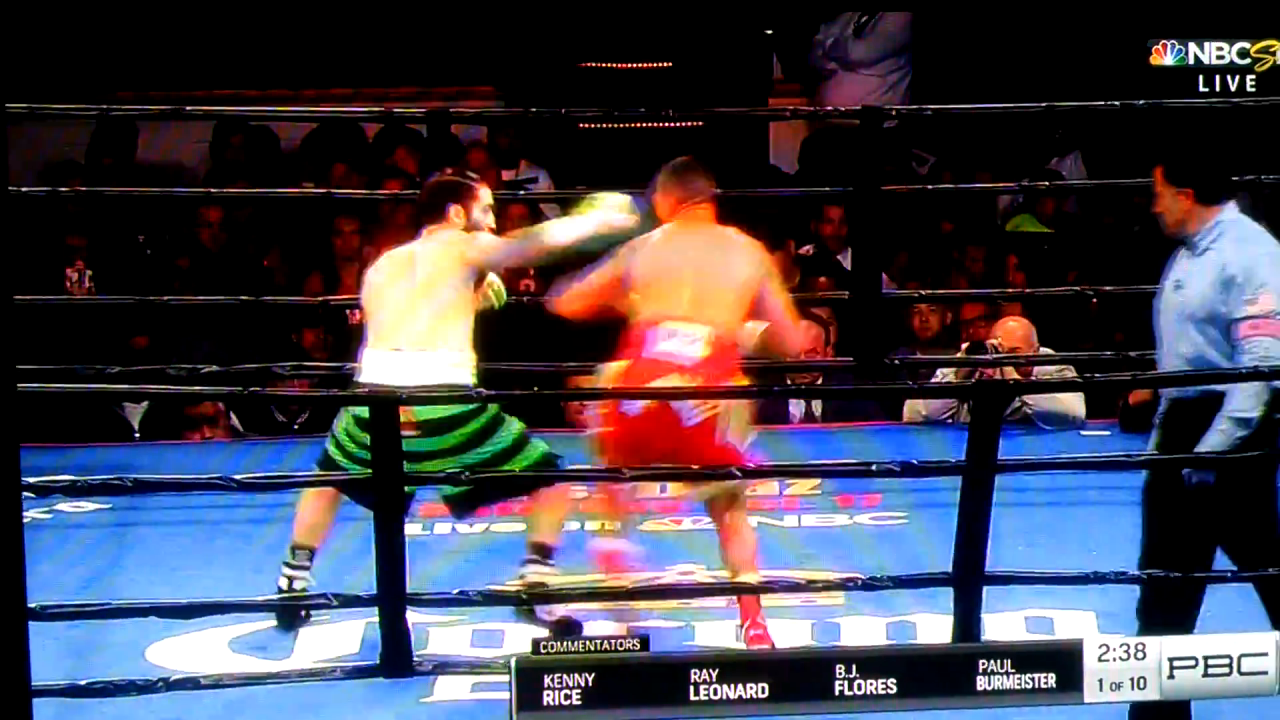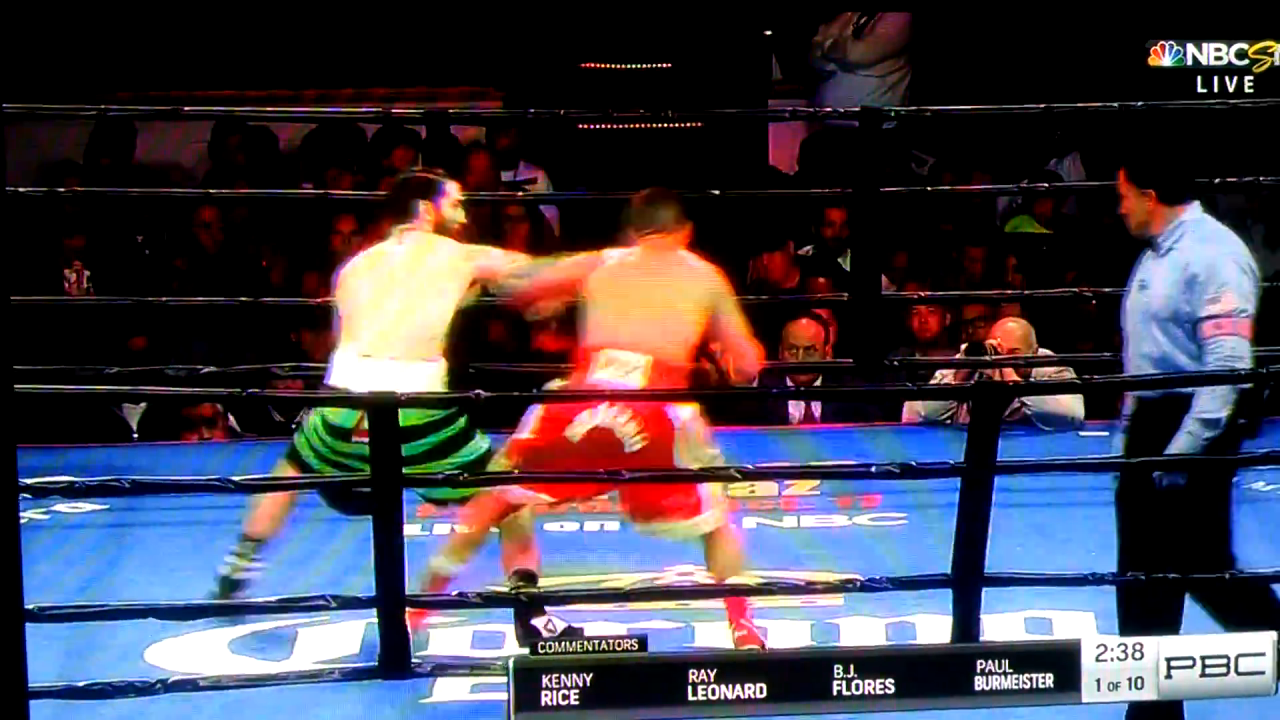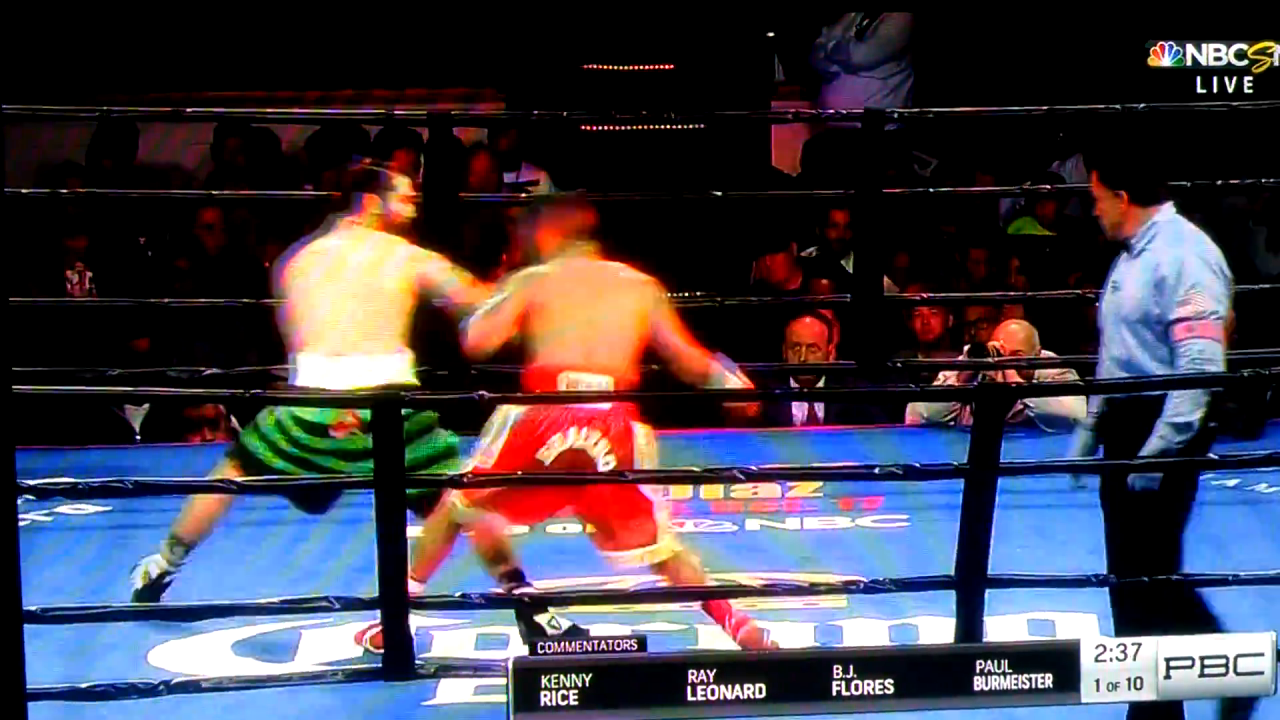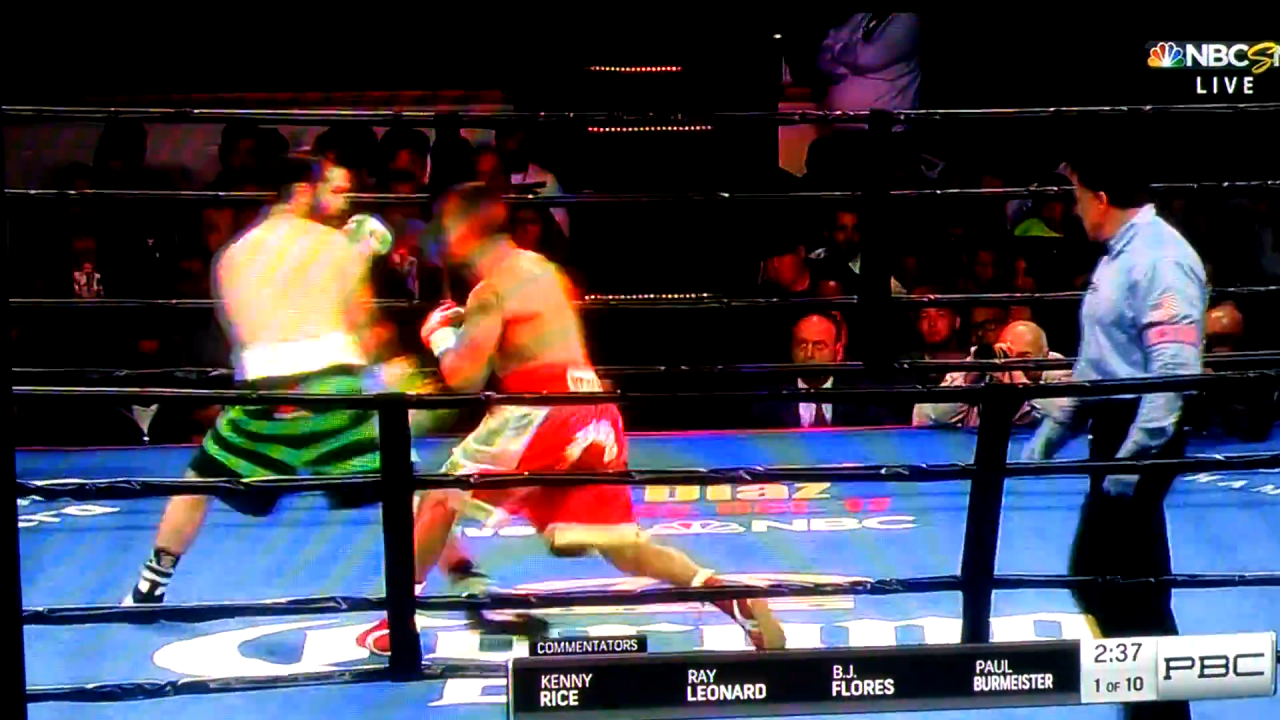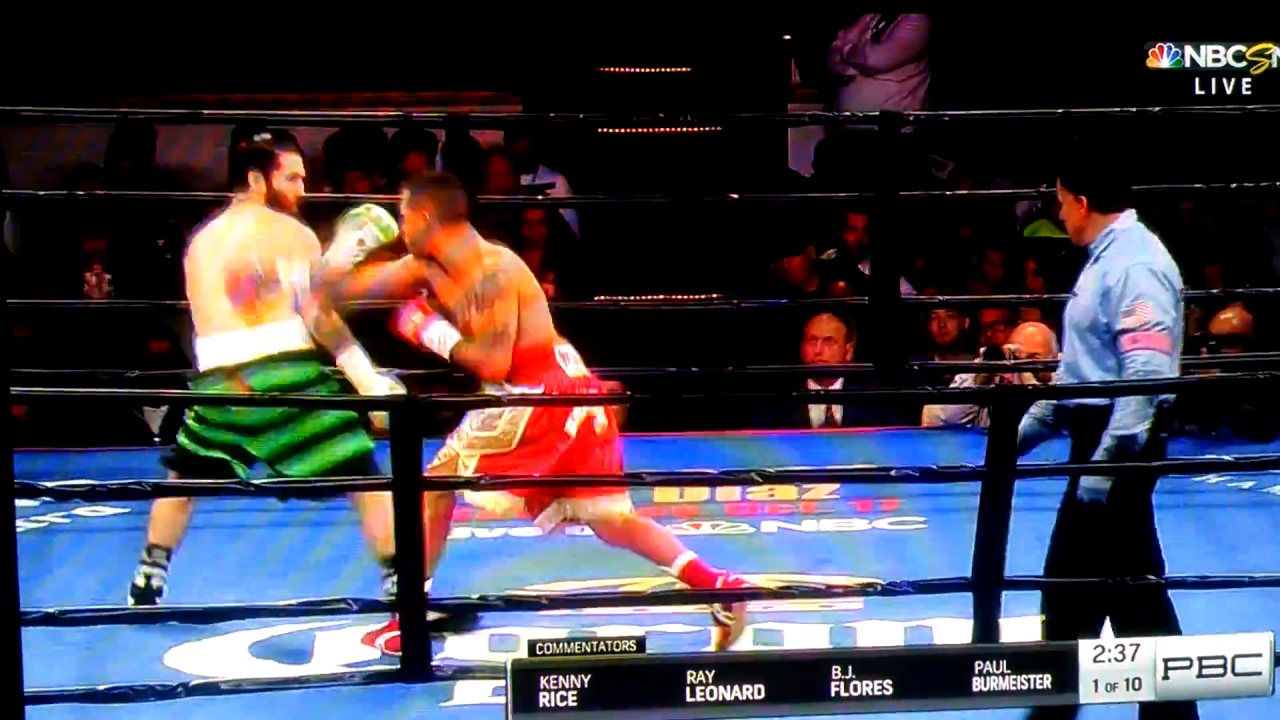
dt=0.1s
person 1, frame 1
right shoulder: (1186, 257)
left wrist: (1223, 439)
right wrist: (1166, 427)
left hip: (1229, 429)
right hip: (1181, 426)
right knee: (1163, 567)
person 1, frame 2
left shoulder: (1213, 251)
right shoulder: (1154, 257)
left elbow: (1229, 360)
left wrist: (1191, 439)
right wrist: (1128, 429)
left hip: (1196, 429)
right hip: (1153, 427)
left knee: (1205, 571)
right knee: (1141, 576)
person 1, frame 3
left shoulder: (1185, 256)
right shoulder: (1133, 258)
left elbow: (1201, 362)
left wrist: (1160, 446)
right wrist: (1092, 429)
left hip: (1166, 433)
right hip: (1129, 431)
left knee: (1147, 575)
right knee: (1133, 577)
person 1, frame 4
left shoulder: (1160, 256)
right shoulder: (1118, 257)
left elbow: (1176, 366)
left wrist: (1136, 453)
right wrist: (1055, 427)
left hip: (1141, 438)
right hip: (1112, 431)
left knee: (1100, 574)
right knee: (1135, 578)
person 1, frame 5
left shoulder: (1135, 263)
right shoulder: (1107, 258)
left elbow: (1147, 375)
left wrist: (1107, 460)
right wrist: (1034, 424)
left hip: (1120, 445)
right hip: (1104, 437)
left knee: (1072, 586)
right knee: (1130, 585)
person 2, frame 1
left shoulder: (644, 248)
right shoulder: (753, 252)
left elbow: (567, 303)
right elbow: (791, 343)
right wrist: (757, 332)
left hip: (641, 380)
right hip: (711, 384)
right knee: (729, 503)
right ankle: (753, 625)
person 2, frame 2
left shoulder: (602, 262)
right shoulder: (708, 279)
left elbow: (522, 289)
right elbow: (746, 362)
left hip: (582, 400)
right hip: (653, 410)
left knee: (498, 495)
right knee: (711, 517)
left ankle: (423, 600)
right ankle: (742, 627)
person 2, frame 3
left shoulder: (536, 279)
right shoulder: (641, 285)
left elbow: (478, 341)
right elbow: (689, 360)
left wrist: (479, 316)
right wrist: (726, 376)
left hip: (545, 415)
right hip: (611, 426)
left knee: (454, 505)
right knee: (650, 544)
right ankle: (736, 620)
person 2, frame 4
left shoulder: (492, 292)
right shoulder: (530, 268)
left elbow: (464, 377)
left wrist: (439, 334)
left hip: (548, 415)
right hip: (592, 418)
left knee: (440, 499)
right knee: (622, 545)
right ankle: (741, 603)
person 2, frame 5
left shoulder: (489, 272)
right shoulder: (435, 265)
left elbow: (494, 364)
right elbow: (380, 280)
left wrist: (430, 331)
left hip: (540, 393)
right hip: (571, 393)
left knee: (437, 486)
right knee: (609, 516)
right ankle: (716, 585)
person 3, frame 1
left shoulder: (378, 267)
right shoulder: (460, 248)
right elbow: (528, 245)
right wrist: (598, 219)
right hip: (447, 406)
left knee: (327, 479)
right knee: (545, 483)
left ankle: (292, 583)
person 3, frame 2
left shoulder: (354, 266)
right shoulder: (454, 255)
left hip: (345, 408)
right hip: (417, 414)
left knee: (294, 472)
left ankle: (239, 569)
person 3, frame 3
left shoulder: (298, 261)
right shoulder: (407, 256)
right elbow: (473, 297)
left hip: (313, 405)
left knee: (236, 470)
left ankle: (162, 572)
person 3, frame 4
left shoulder: (233, 256)
right shoulder: (337, 245)
right elbow: (364, 329)
right wrist: (396, 377)
left hip: (266, 397)
right hip: (332, 389)
left knee: (204, 480)
left ankle: (153, 581)
person 3, frame 5
left shoulder: (200, 241)
right shoulder: (291, 232)
right elbow: (317, 318)
right wrist: (365, 373)
left hip: (220, 384)
right hip: (286, 378)
left knee: (180, 478)
right knee: (365, 483)
left ankle: (149, 579)
